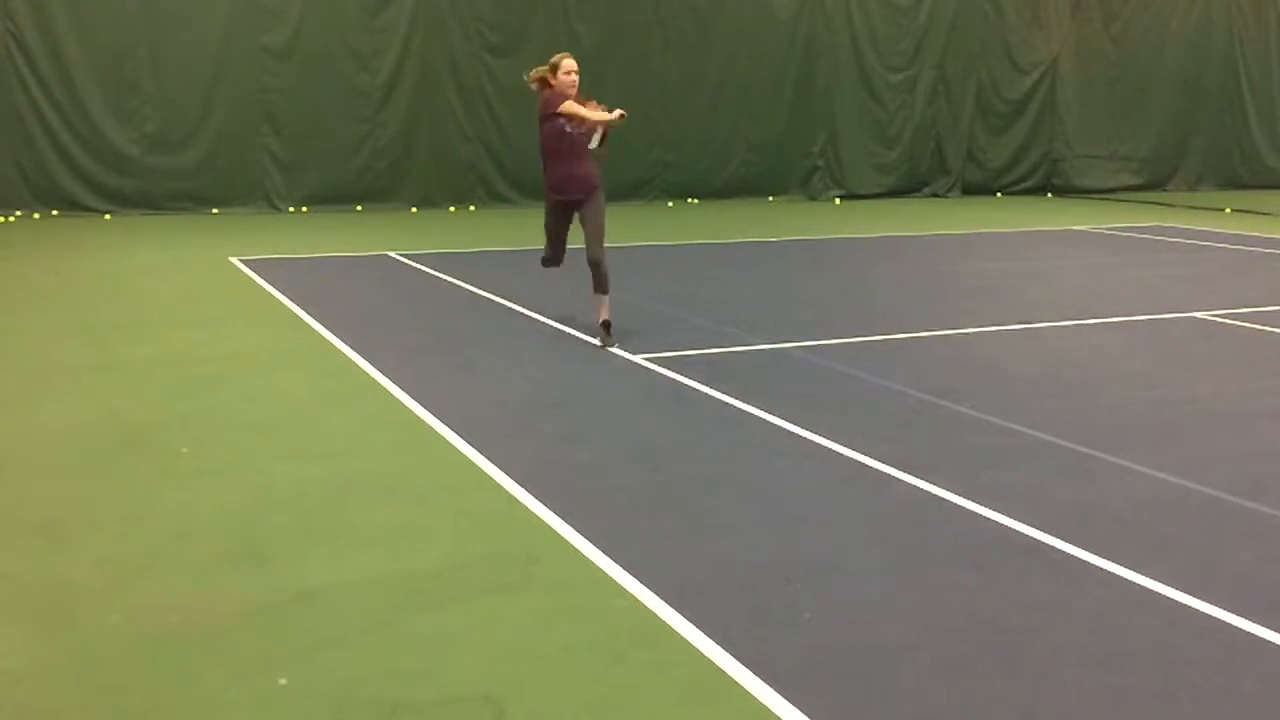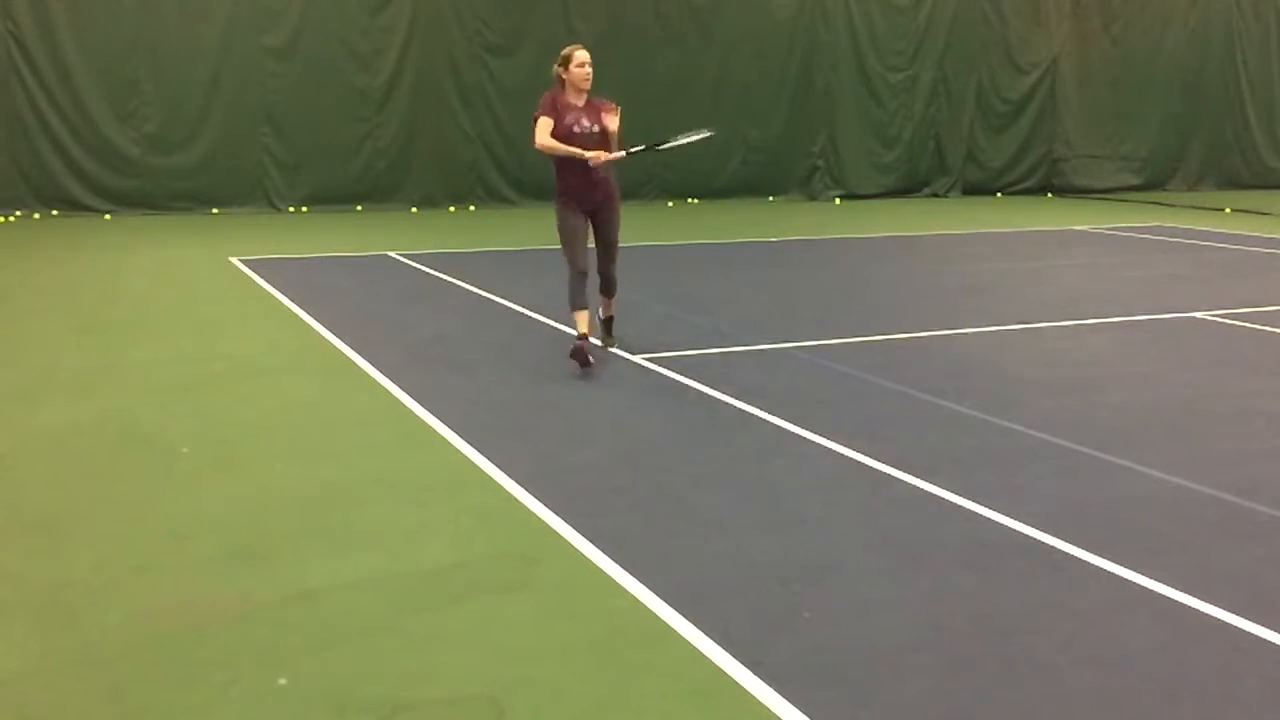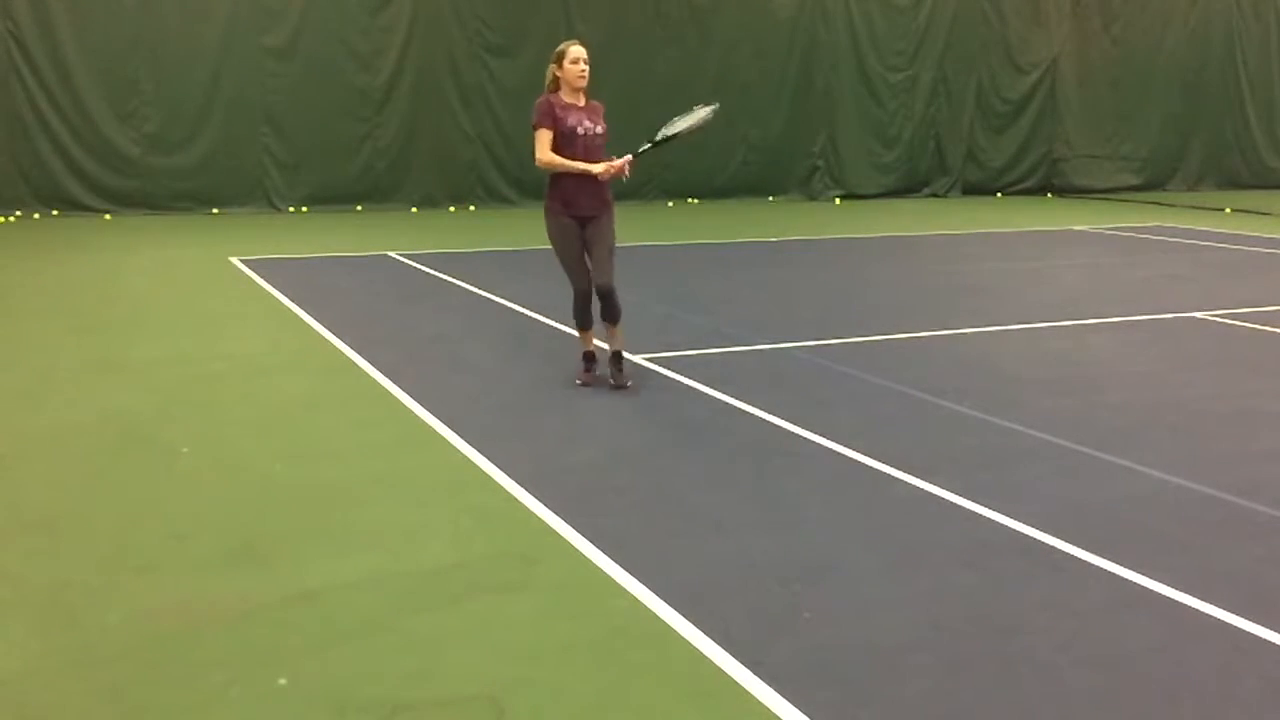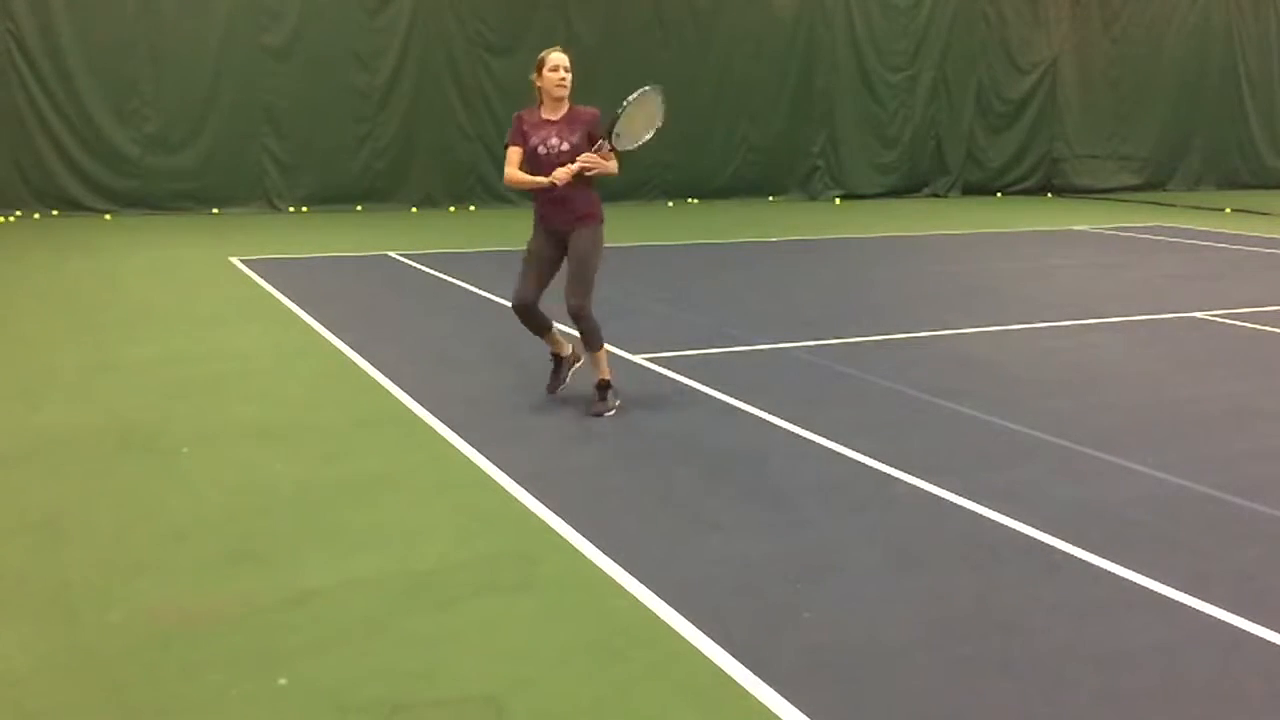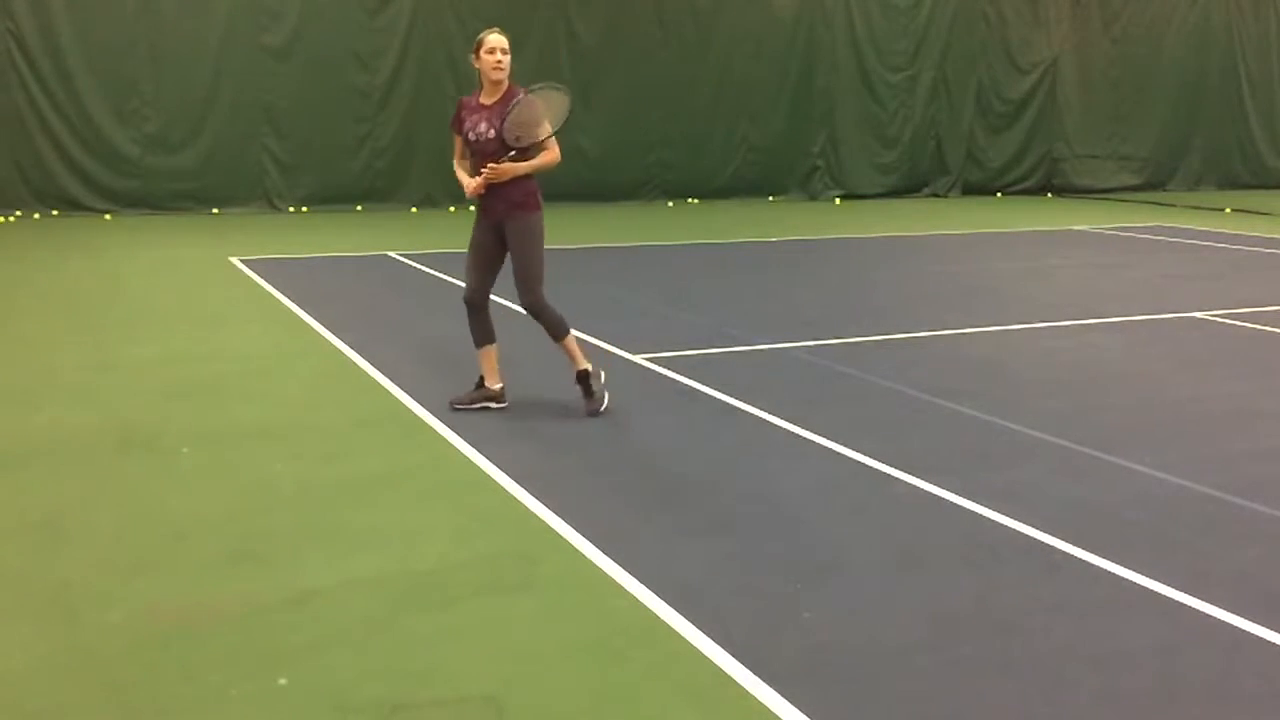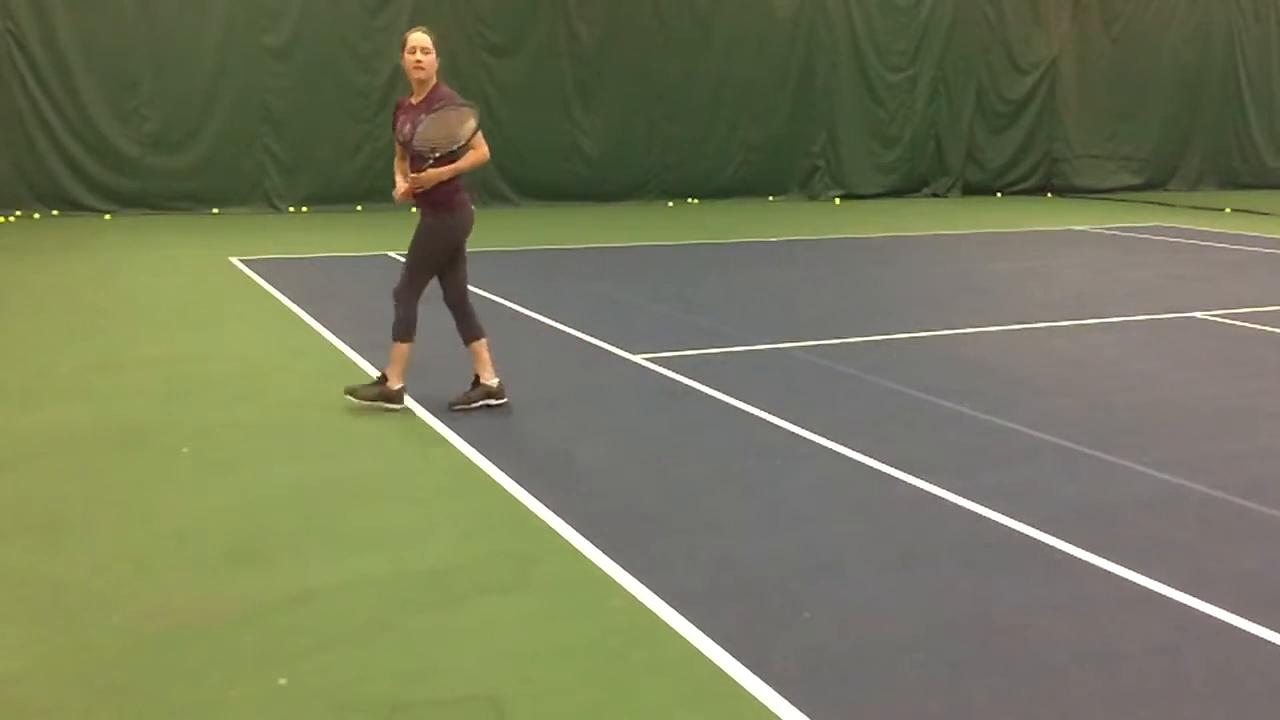
dt=0.3s
person 1, frame 1
left shoulder: (582, 110)
right shoulder: (548, 98)
right elbow: (591, 116)
left wrist: (598, 127)
right wrist: (612, 116)
left hip: (589, 191)
right hip: (558, 193)
left knee: (596, 257)
right knee: (554, 258)
left ankle: (605, 323)
right ankle: (551, 252)
person 1, frame 2
left shoulder: (602, 106)
right shoulder: (552, 102)
left elbow: (611, 153)
right elbow: (541, 142)
left wrist: (613, 132)
right wrist: (584, 153)
left hip: (605, 197)
right hip: (570, 202)
left knee: (607, 269)
right knee: (579, 269)
left ankle: (607, 317)
right ankle: (582, 341)
person 1, frame 3
left shoulder: (595, 109)
right shoulder: (548, 105)
right elbow: (543, 157)
left wrist: (616, 163)
right wrist: (590, 168)
left hip: (599, 207)
right hip: (562, 209)
left knee: (605, 284)
right knee: (581, 286)
left ankle: (615, 355)
right ankle: (588, 355)
person 1, frame 4
left shoulder: (588, 117)
right shoulder: (523, 122)
left elbow: (612, 166)
right elbow: (510, 175)
left wrist: (596, 165)
right wrist: (548, 179)
left hip: (584, 223)
right hip: (546, 226)
left knee: (577, 305)
right knee: (523, 302)
left ankle: (605, 384)
right ankle: (563, 353)
person 1, frame 5
right shoulder: (466, 106)
left elbow: (554, 155)
right elbow: (459, 159)
left wrist: (515, 170)
right wrist: (467, 182)
left hip: (522, 213)
right hip: (487, 216)
left knee: (533, 300)
right knee: (473, 298)
left ankle: (587, 373)
right ankle: (491, 386)
person 1, frame 6
left shoulder: (446, 100)
right shoulder: (404, 106)
left elbow: (481, 153)
right elbow: (402, 157)
left wrist: (439, 175)
right wrist: (402, 182)
left hip: (447, 213)
right hip: (436, 213)
left knee: (405, 294)
right knee: (456, 297)
left ankle: (392, 385)
right ankle: (489, 383)
